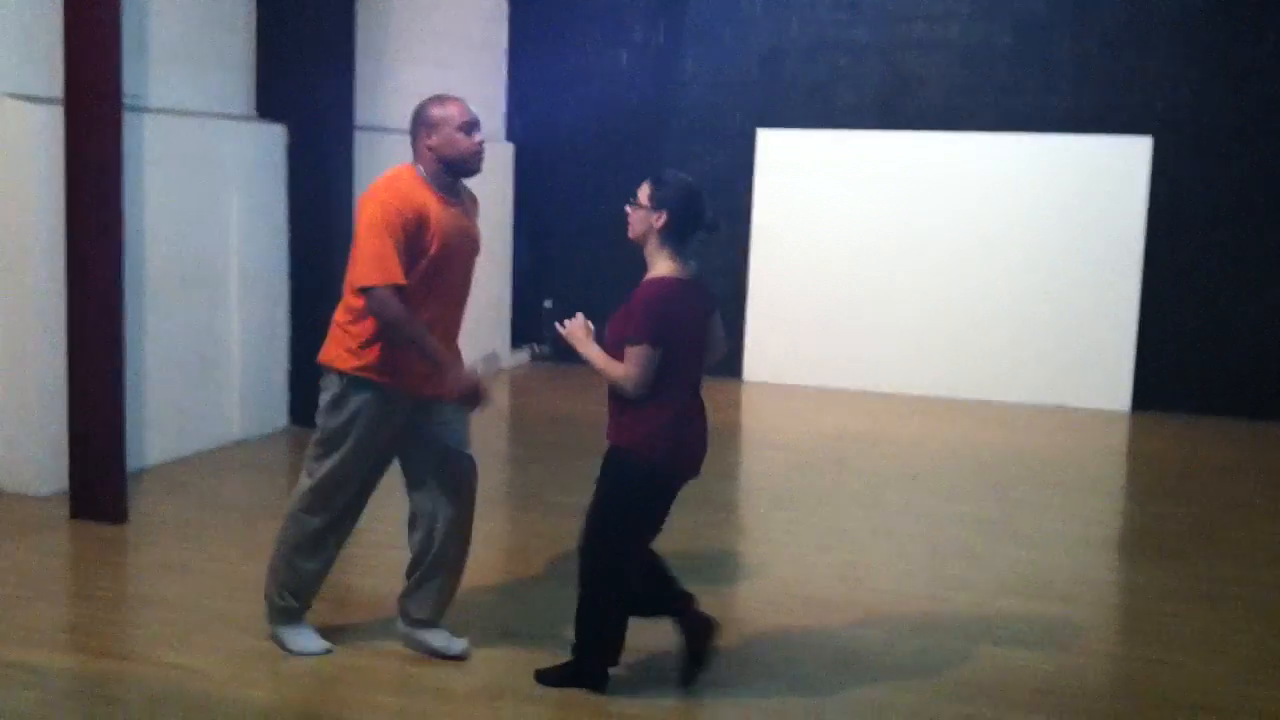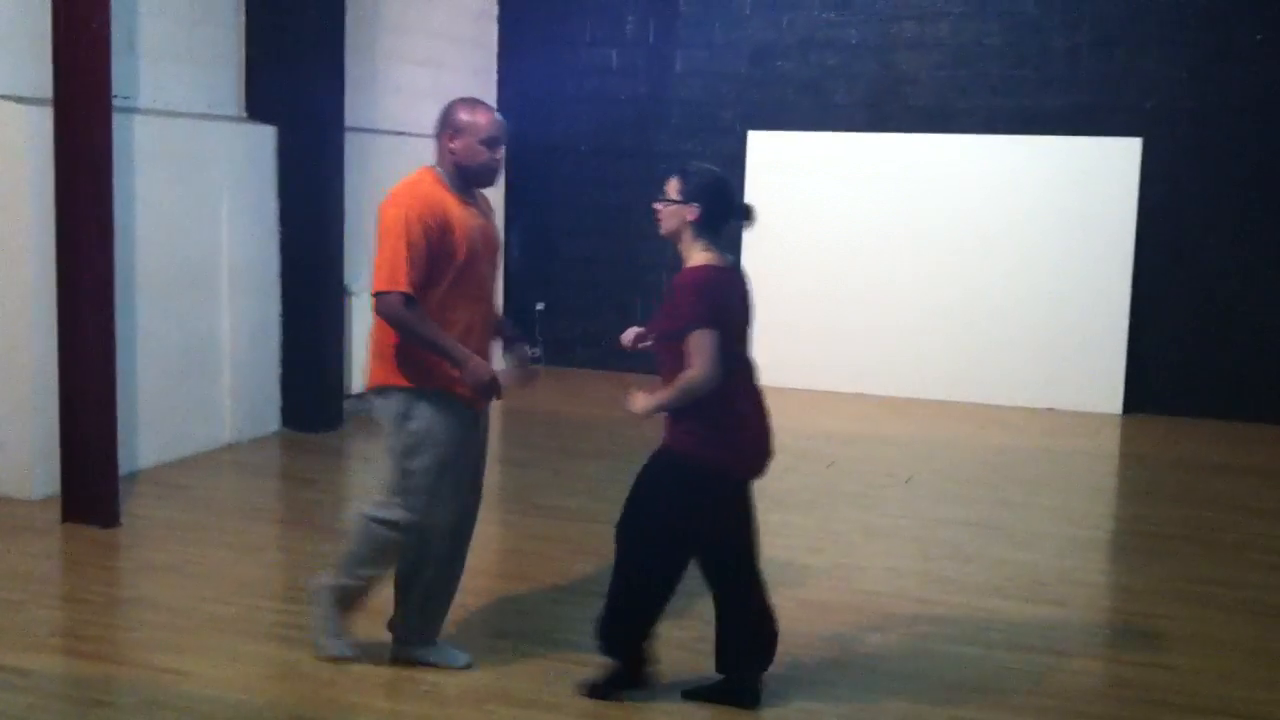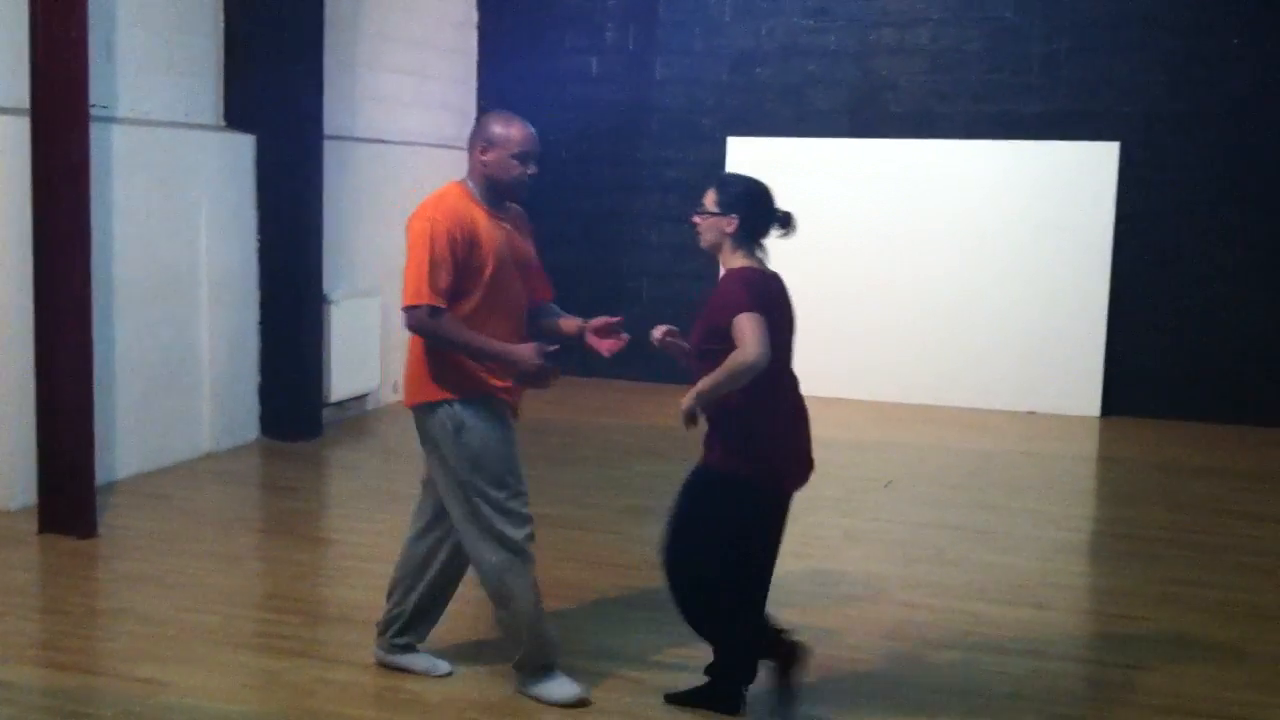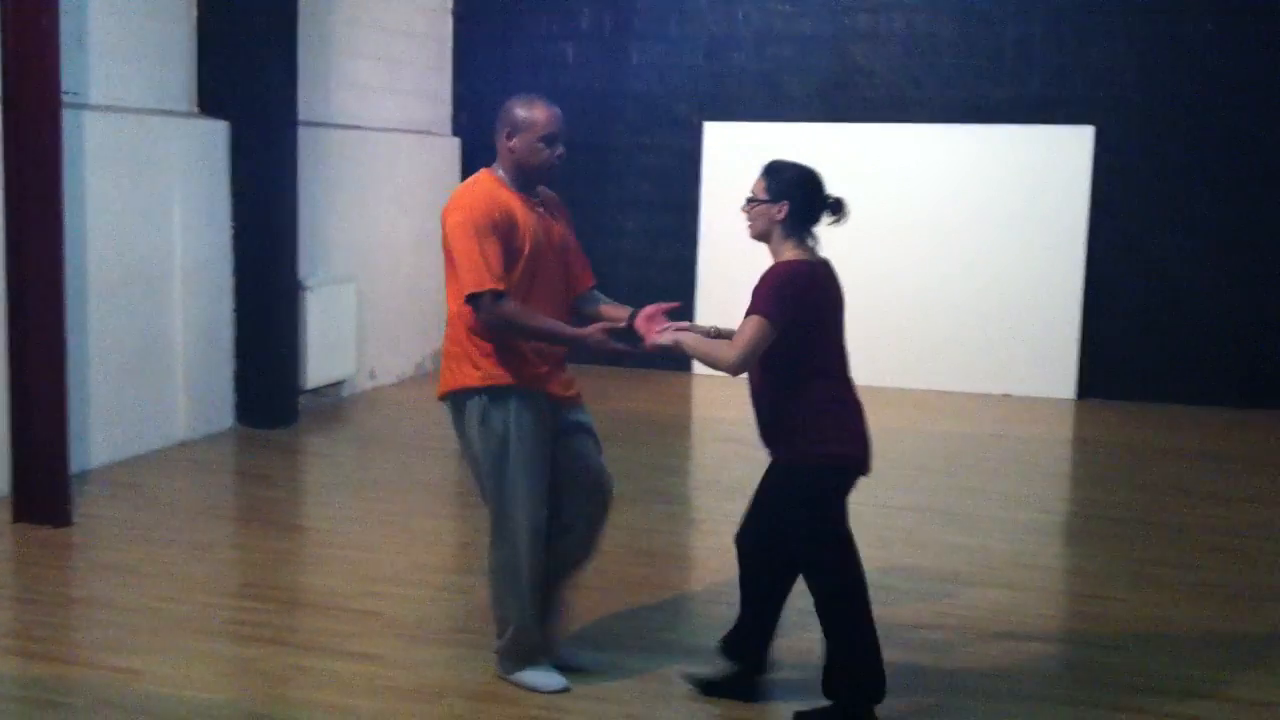
dt=0.3s
person 1, frame 1
left shoulder: (465, 201)
right shoulder: (392, 198)
right elbow: (383, 299)
left wrist: (449, 365)
right wrist: (449, 366)
left hip: (430, 377)
right hip: (368, 374)
left knee: (451, 488)
right knee: (329, 494)
left ankle: (421, 616)
right ankle: (286, 609)
person 1, frame 2
left shoulder: (479, 205)
right shoulder: (416, 203)
right elbow: (393, 305)
left wrist: (507, 341)
right wrist: (462, 363)
left hip: (461, 386)
right hip: (420, 384)
left knee: (457, 511)
right knee: (414, 508)
left ankle: (418, 635)
right ankle: (334, 596)
person 1, frame 3
left shoulder: (515, 219)
right shoulder: (441, 218)
left elbow: (534, 304)
right elbow: (421, 316)
left wrist: (580, 328)
right wrist: (507, 355)
left hip: (488, 395)
right hip: (457, 396)
left knee: (447, 522)
right knee: (504, 531)
left ankle: (397, 638)
right ankle: (535, 665)
person 1, frame 4
left shoulder: (553, 208)
right shoulder: (476, 204)
left elbow: (577, 291)
right elbow: (489, 306)
left wrist: (628, 316)
right wrist: (580, 338)
left hip: (549, 380)
right hip: (493, 386)
left knee: (587, 498)
right knee: (519, 520)
left ankle: (537, 618)
right ankle: (519, 654)
person 2, frame 1
left shoulder: (655, 294)
right shoulder: (692, 285)
left elbow: (631, 380)
right elbow: (714, 349)
left wrist: (584, 341)
left hip: (647, 445)
right hip: (673, 439)
left knee: (606, 550)
right knee: (617, 544)
left ankle: (589, 663)
right ankle: (688, 621)
person 2, frame 2
left shoulder: (694, 282)
right shoulder: (725, 274)
left elbow: (702, 374)
left wrist: (653, 401)
right wrist: (654, 339)
left hip: (703, 442)
right hip: (734, 439)
left knee: (641, 544)
right knee: (728, 559)
left ankle: (626, 662)
right ankle: (742, 676)
person 2, frame 3
left shoulder: (738, 284)
right shoulder: (763, 282)
left elbow: (754, 357)
left wrist: (696, 394)
right wrist: (680, 345)
left hip: (743, 453)
right hip: (774, 450)
left knee: (689, 559)
right knee: (742, 569)
left ankle: (775, 651)
person 2, frame 4
left shoulder: (786, 278)
right shoulder: (813, 272)
left elbow: (735, 359)
left wrist: (680, 339)
right wrist: (711, 331)
left hip: (815, 448)
right hip: (825, 442)
left knee: (828, 570)
right knee: (762, 551)
right ankle: (746, 668)
